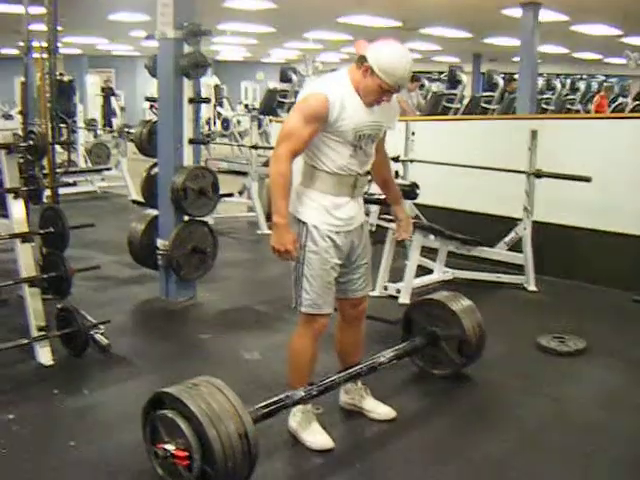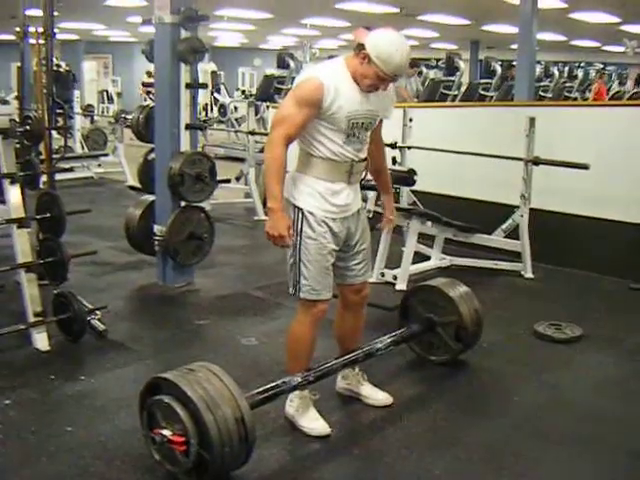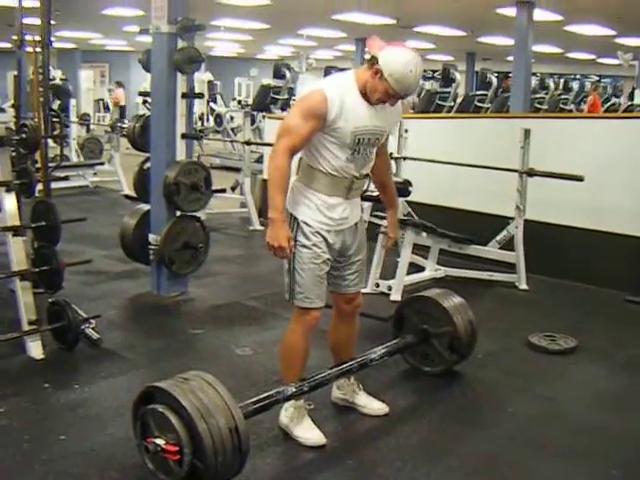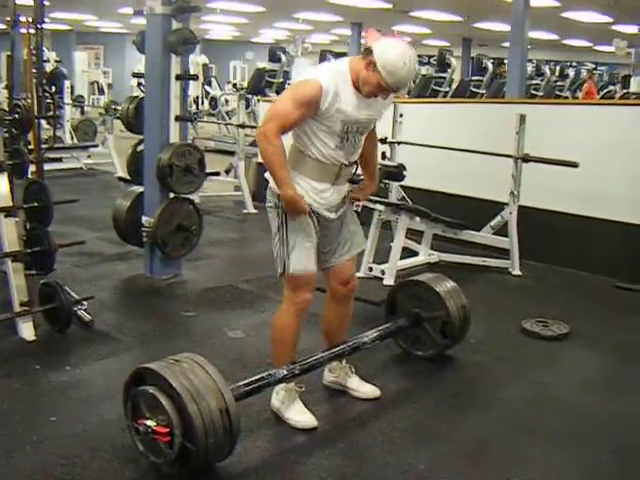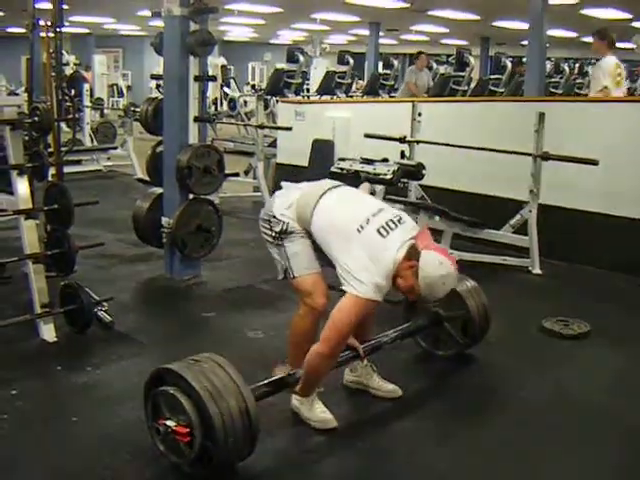
dt=1s
person 1, frame 1
left shoulder: (384, 103)
right shoulder: (323, 96)
right elbow: (282, 156)
left wrist: (397, 202)
right wrist: (281, 223)
left hip: (355, 217)
right hip: (317, 219)
left knee: (355, 309)
right knee: (314, 319)
left ankle: (353, 390)
right ankle: (299, 411)
person 1, frame 2
left shoulder: (381, 92)
right shoulder: (319, 82)
right elbow: (277, 141)
left wrist: (387, 194)
right wrist: (276, 208)
left hip: (352, 204)
right hip: (313, 206)
left knee: (356, 294)
right knee: (314, 305)
left ankle: (350, 376)
right ankle: (298, 398)
person 1, frame 3
left shoulder: (390, 109)
right shoulder: (326, 96)
right elbow: (282, 152)
left wrist: (392, 208)
right wrist: (276, 220)
left hip: (350, 217)
right hip: (311, 217)
left knee: (350, 305)
right knee: (308, 314)
left ankle: (345, 386)
right ankle: (292, 408)
person 1, frame 4
left shoulder: (378, 92)
right shoulder: (319, 84)
right elbow: (268, 132)
left wrist: (370, 179)
right wrist: (290, 191)
left hip: (335, 199)
right hip: (296, 197)
left knee: (344, 285)
right knee: (300, 295)
left ankle: (336, 369)
right ankle: (283, 391)
person 1, frame 5
left shoulder: (413, 236)
right shoulder: (373, 279)
right elbow: (326, 348)
right wrist: (303, 391)
right hip: (284, 214)
right knee: (315, 301)
left ankle: (359, 369)
right ankle: (302, 396)
